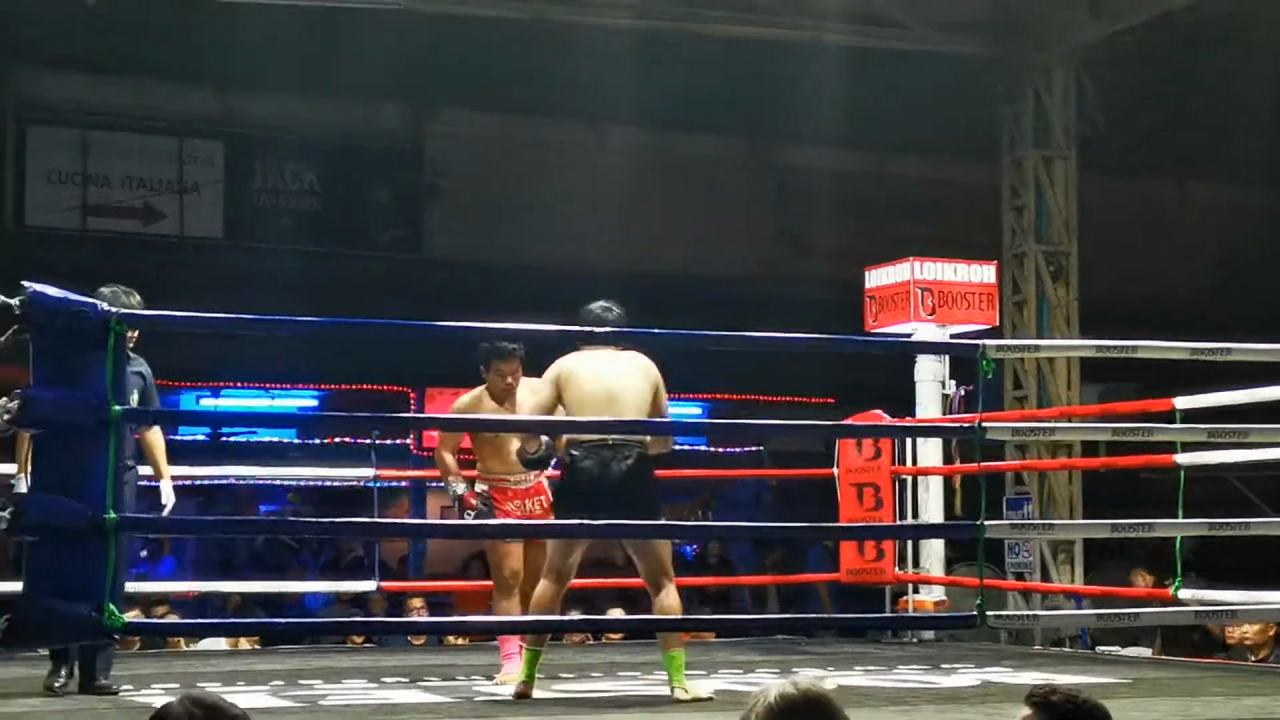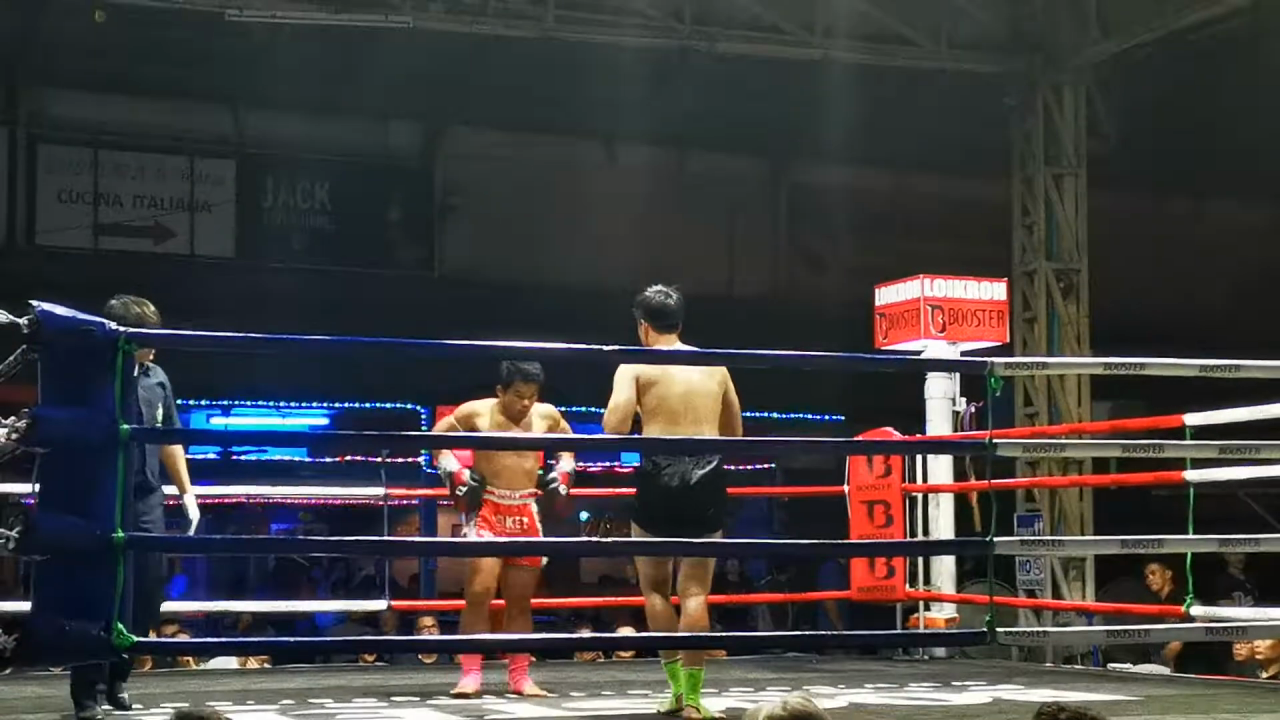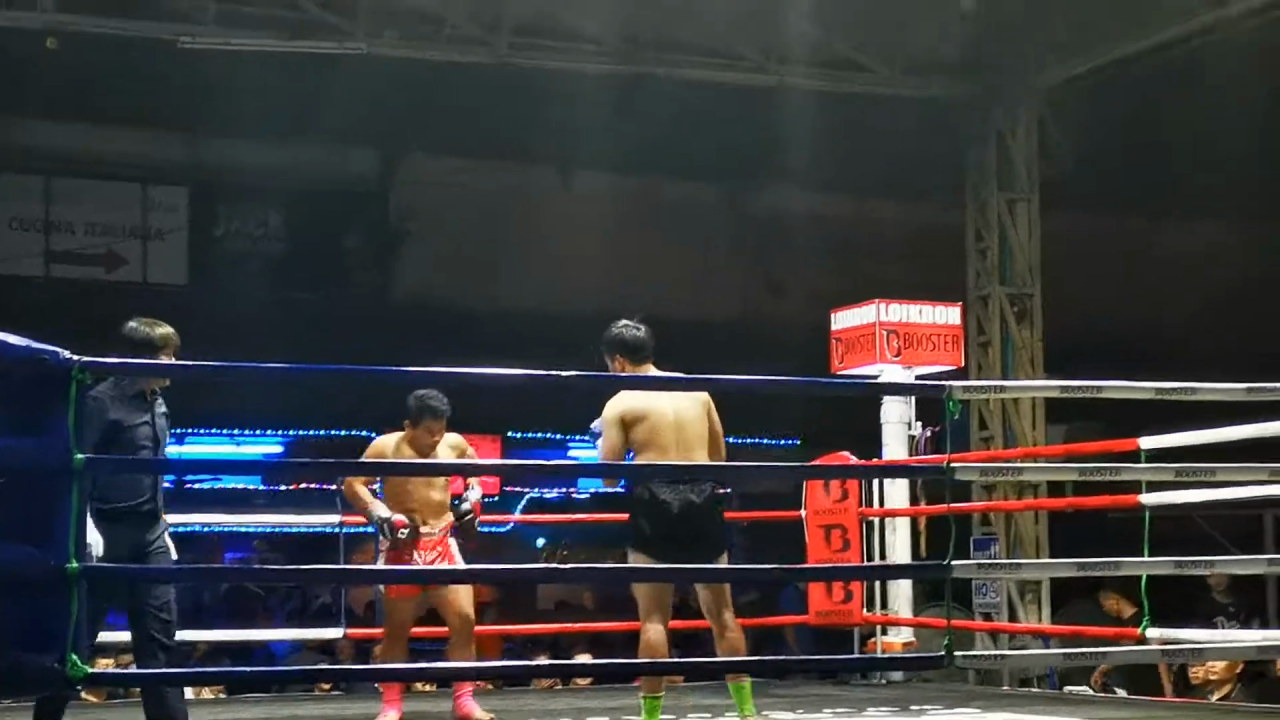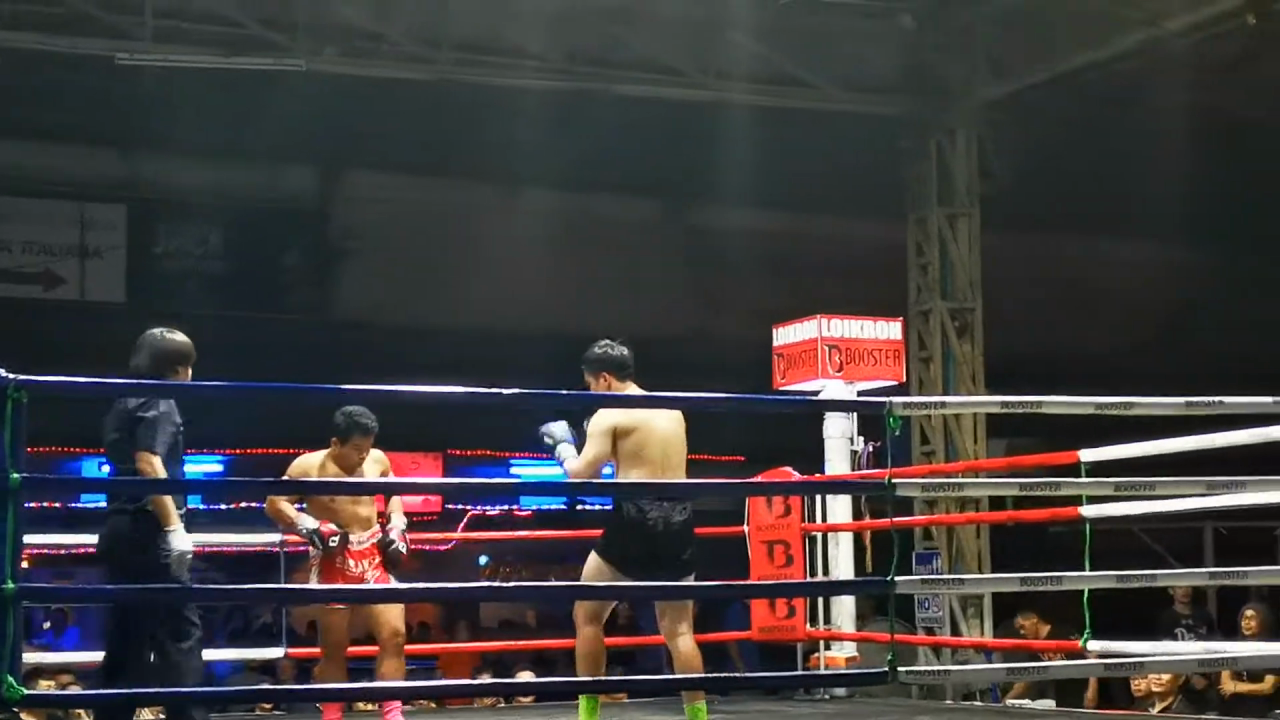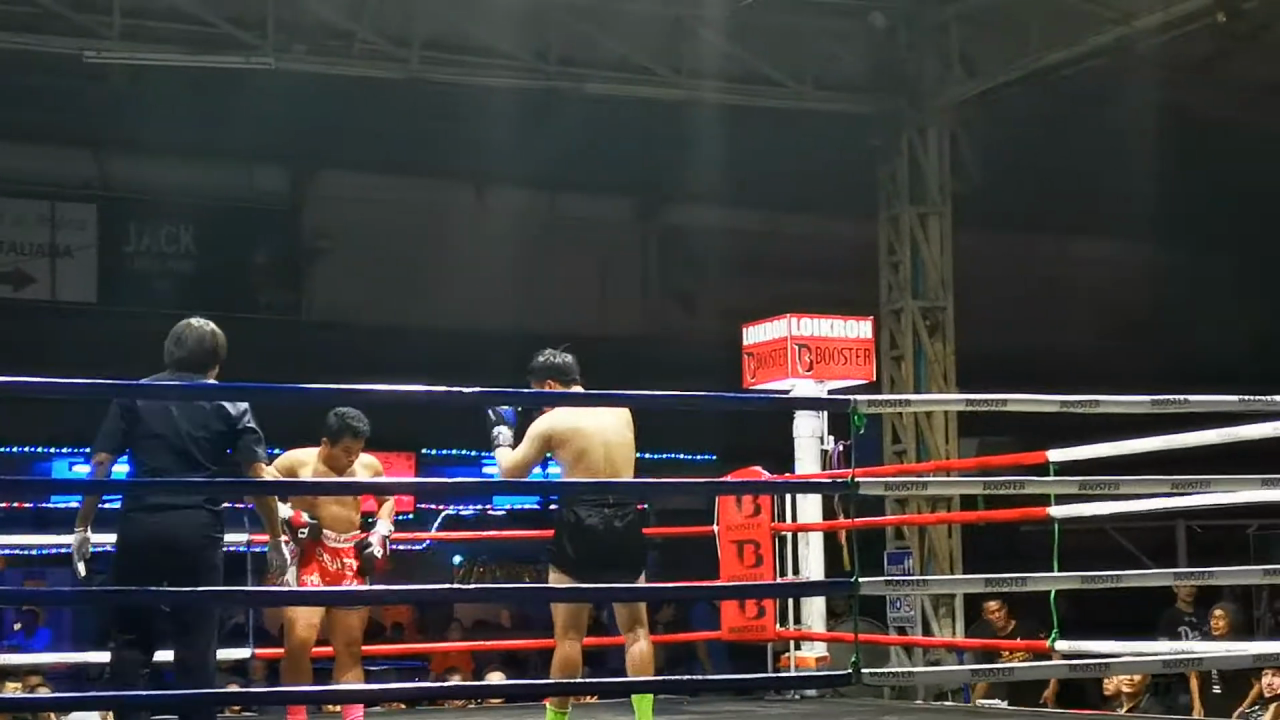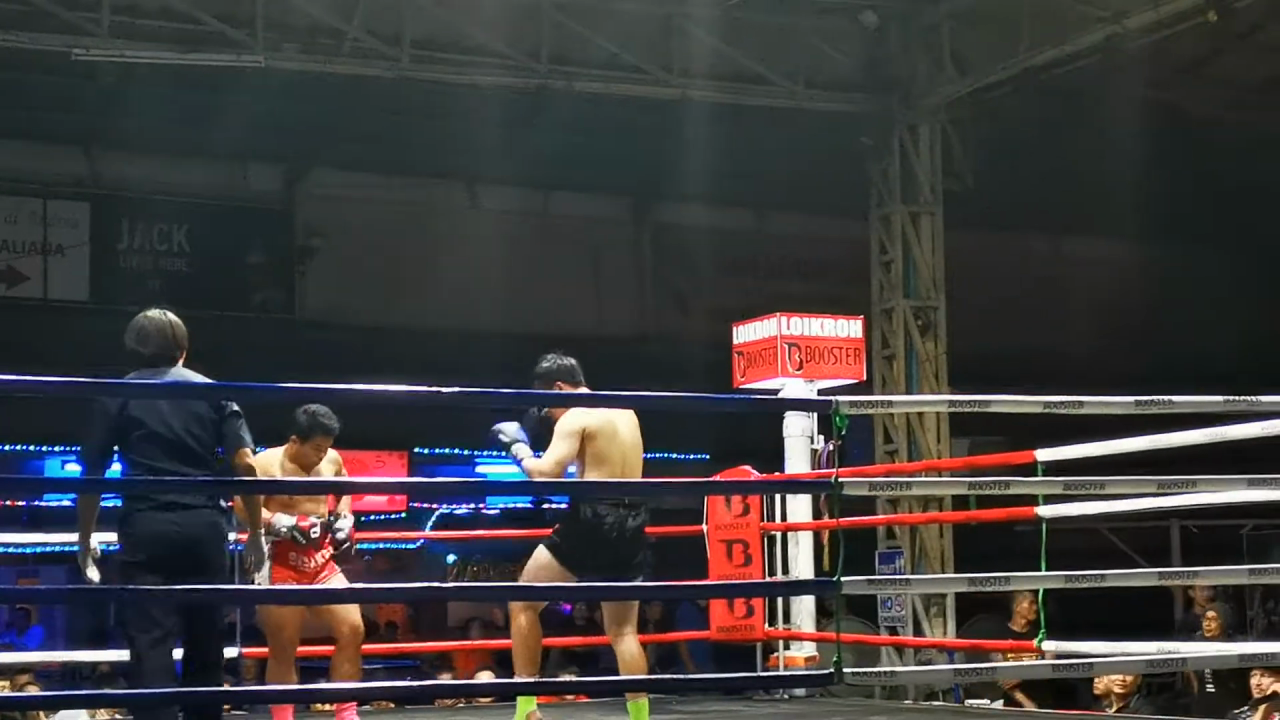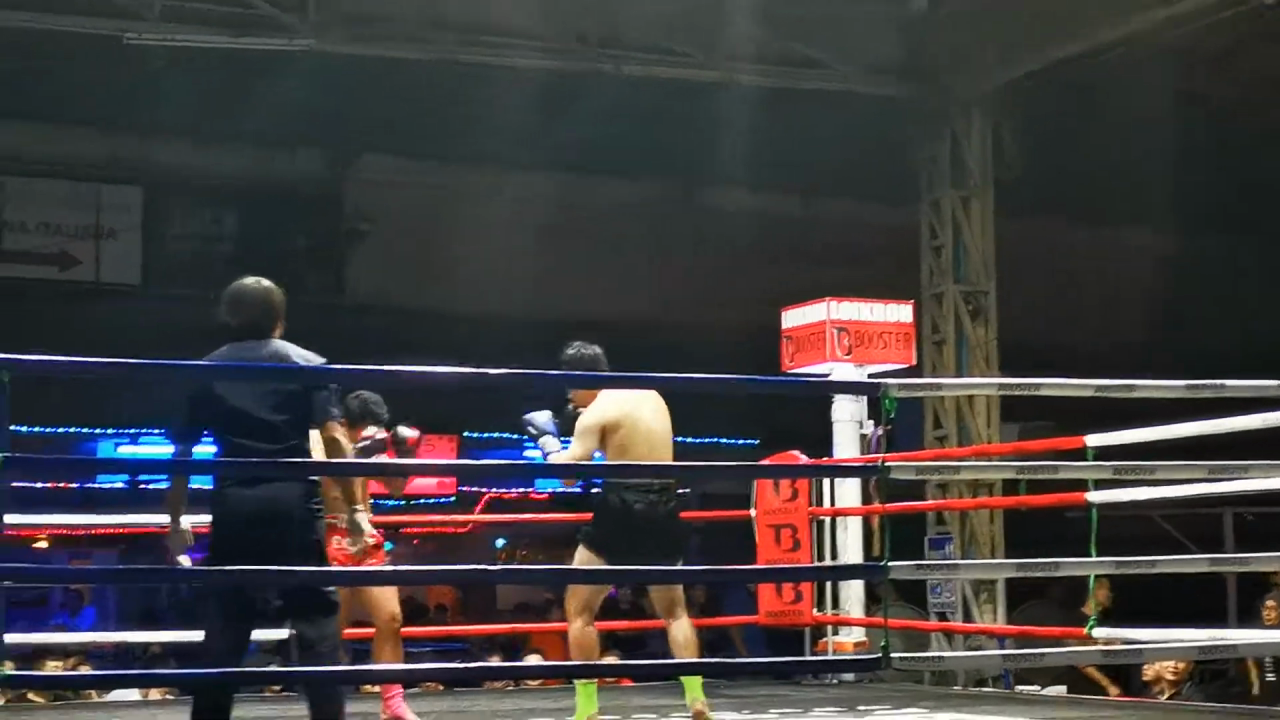
dt=0.4s
person 1, frame 1
left shoulder: (138, 369)
left elbow: (149, 427)
left wrist: (165, 477)
right wrist: (24, 476)
left hip: (119, 484)
left knee: (111, 578)
left ankle: (96, 670)
right ankle: (61, 663)
person 1, frame 2
left shoulder: (157, 378)
left elbow: (170, 439)
left wrist: (187, 492)
left hip: (147, 501)
left knee: (148, 596)
left ankle: (113, 678)
person 1, frame 3
left shoulder: (156, 404)
right shoulder: (103, 400)
left wrist: (160, 528)
right wrist: (85, 525)
left hip: (148, 532)
right hip: (108, 531)
left knee: (159, 627)
right knee: (83, 629)
person 1, frame 4
left shoulder: (123, 405)
right shoulder: (158, 401)
right elbow: (148, 463)
right wrist: (174, 527)
left hip: (119, 534)
right hip: (146, 534)
left knee: (126, 643)
right knee: (180, 637)
person 1, frame 5
left shoulder: (133, 395)
right shoulder: (231, 404)
left elbow: (101, 464)
right elbow: (259, 476)
left wrist: (83, 526)
right wrist: (275, 539)
left hip: (141, 527)
right hip: (198, 530)
left knee: (131, 638)
right knee: (196, 645)
person 1, frame 6
left shoulder: (115, 398)
left elbow: (92, 475)
right elbow: (245, 464)
left wrist: (85, 542)
right wrist: (255, 531)
left hip: (146, 529)
right hip: (204, 526)
left knee: (151, 645)
right knee: (205, 644)
person 1, frame 7
right shoulder: (306, 364)
left elbow: (183, 451)
right elbow: (333, 438)
left wrist: (176, 520)
right wrist: (355, 507)
left hip: (235, 505)
right hip: (293, 502)
left knee: (226, 628)
right knee: (316, 618)
person 2, frame 1
left shoulder: (566, 365)
right shoulder: (645, 365)
left elbow: (528, 439)
right elbow: (664, 437)
left wrist: (535, 452)
left hip: (581, 475)
right hip: (632, 474)
left knee: (554, 577)
right knee: (662, 581)
left ankle: (527, 675)
right ankle: (678, 681)
person 2, frame 2
left shoulder: (634, 368)
right shoulder: (715, 366)
left elbow: (614, 428)
right elbow: (734, 433)
left hip: (659, 479)
right hip: (706, 477)
left knee: (654, 589)
right knee: (694, 591)
person 2, frame 3
left shoulder: (619, 405)
right shoulder: (696, 390)
left elbow: (608, 474)
right elbow: (718, 454)
left wrist: (603, 443)
left hip: (655, 507)
right hip: (702, 503)
left knee: (653, 619)
right knee: (722, 614)
person 2, frame 4
left shoulder: (608, 416)
right shoulder: (671, 410)
left elbow: (582, 477)
left wrist: (563, 449)
left hip: (634, 522)
right hip: (678, 521)
left knee: (587, 620)
right knee: (679, 632)
person 2, frame 5
left shoulder: (550, 422)
right shoulder: (620, 410)
left elbow: (509, 474)
left wrist: (501, 432)
left hip: (580, 525)
right hip: (625, 524)
left knee: (568, 636)
right knee: (636, 632)
person 2, frame 6
left shoulder: (574, 419)
right shoulder: (623, 411)
left elbow: (546, 475)
left wrist: (518, 447)
right wrist: (552, 426)
left hip: (590, 523)
right hip: (630, 526)
left knee: (523, 605)
right knee: (623, 632)
person 2, frame 7
left shoulder: (595, 414)
right shoulder: (651, 396)
left wrist: (547, 439)
left hip: (622, 510)
right hip: (663, 510)
left knee: (580, 611)
right knee: (674, 613)
person 3, frame 1
left shoulder: (537, 390)
right shoulder: (469, 404)
right elbow: (444, 452)
right wrist: (462, 492)
left hip: (537, 493)
right hip: (495, 496)
left knee: (533, 581)
right knee: (508, 579)
left ankle: (519, 649)
right ankle: (510, 657)
person 3, frame 2
left shoulder: (547, 415)
right shoulder: (476, 412)
left elbow: (567, 437)
right elbow: (438, 434)
left wrist: (564, 469)
right wrist: (453, 470)
left hip: (526, 514)
right hip: (487, 512)
left knee: (519, 602)
right knee: (479, 594)
left ankle: (520, 676)
right ankle: (470, 673)
person 3, frame 3
left shoulder: (453, 443)
right shoulder: (385, 448)
right elbow: (353, 484)
left wrist: (473, 497)
right wrist: (384, 516)
left hip: (442, 543)
right hip: (404, 547)
left knee: (464, 621)
right knee: (397, 630)
person 3, frame 4
left shoulder: (377, 460)
right shoulder: (309, 466)
left elbow: (394, 493)
right elbow: (275, 504)
left wrist: (397, 526)
right wrist: (312, 527)
left hip: (374, 559)
right hip: (333, 562)
left knee: (394, 635)
right knee: (334, 648)
person 3, frame 5
left shoulder: (369, 465)
right shoulder: (297, 460)
left elbow: (388, 497)
left wrist: (381, 531)
right wrist: (285, 515)
left hip: (352, 561)
right hip: (308, 558)
left knee: (349, 648)
right knee: (299, 643)
person 3, frame 6
left shoulder: (331, 461)
right shoulder: (266, 463)
left elbow: (342, 492)
right elbow: (241, 506)
left wrist: (346, 520)
right wrist: (281, 523)
left hip: (322, 559)
right hip: (280, 562)
left knee: (353, 631)
right knee: (283, 649)
person 3, frame 7
left shoulder: (372, 446)
right shoulder: (315, 440)
left elbow: (396, 487)
right elbow: (320, 476)
left wrist: (404, 455)
right wrist: (358, 449)
left hip: (365, 540)
right hip: (327, 540)
left knee: (391, 619)
